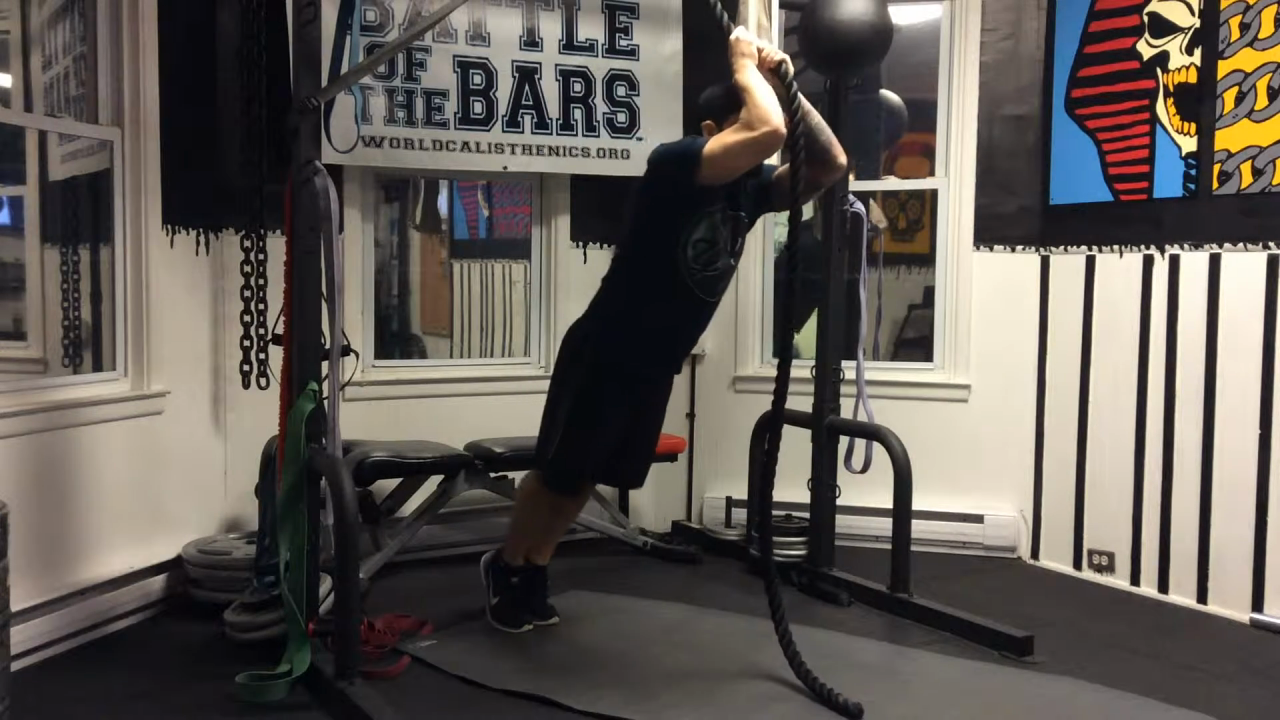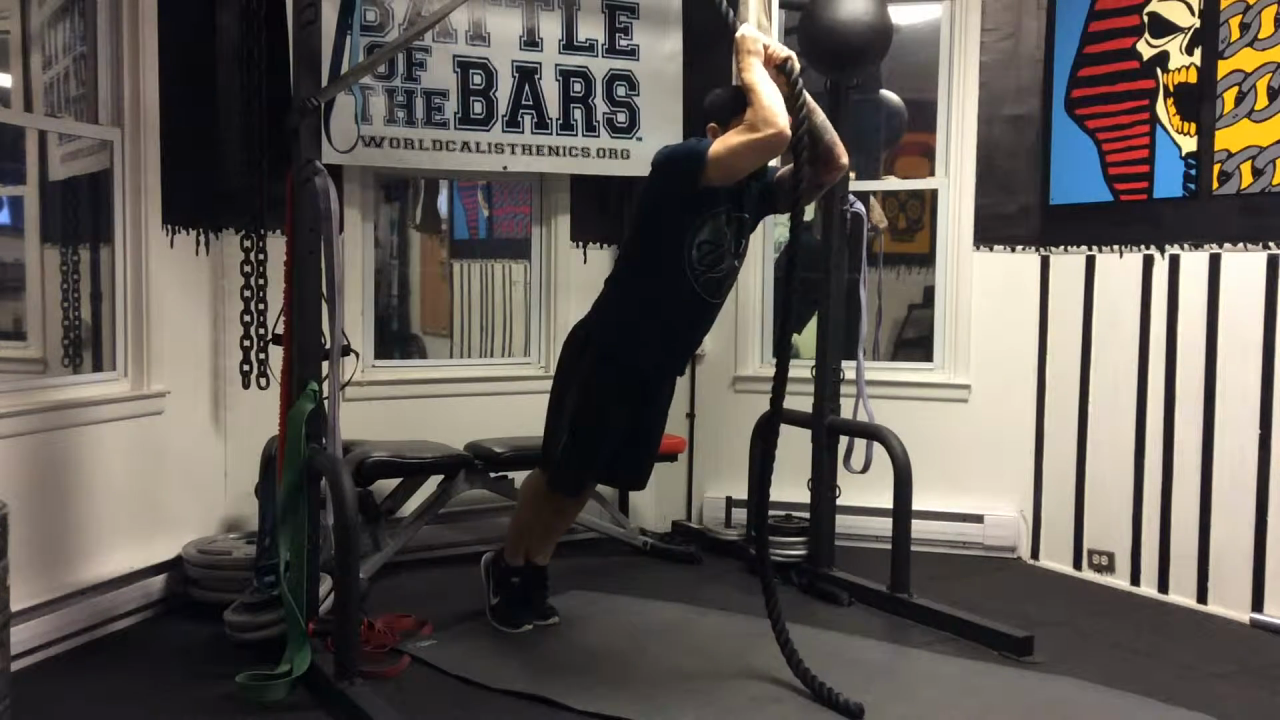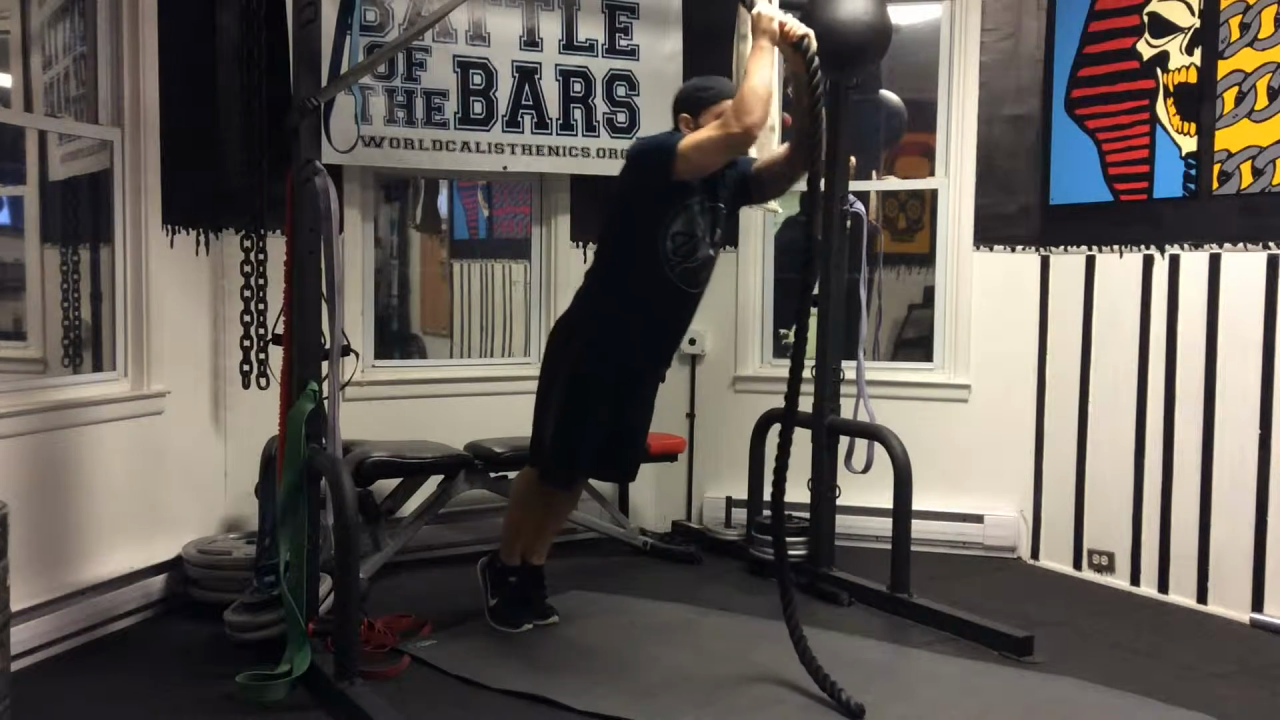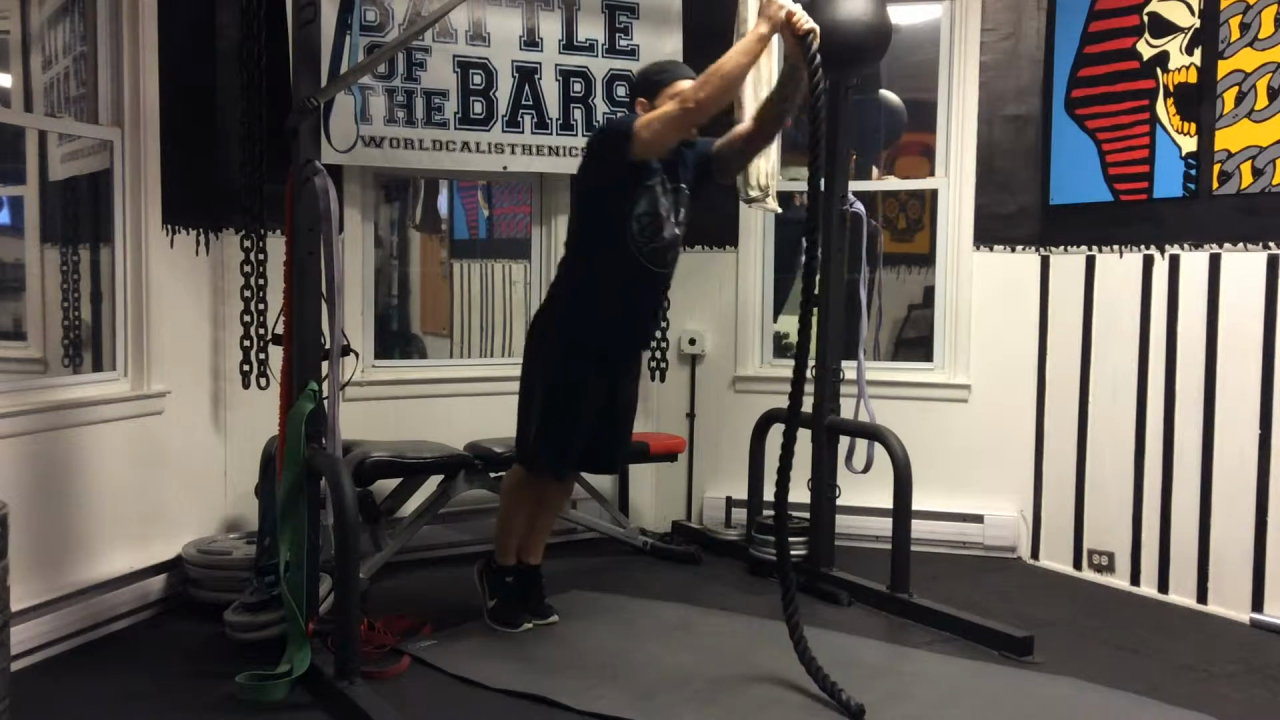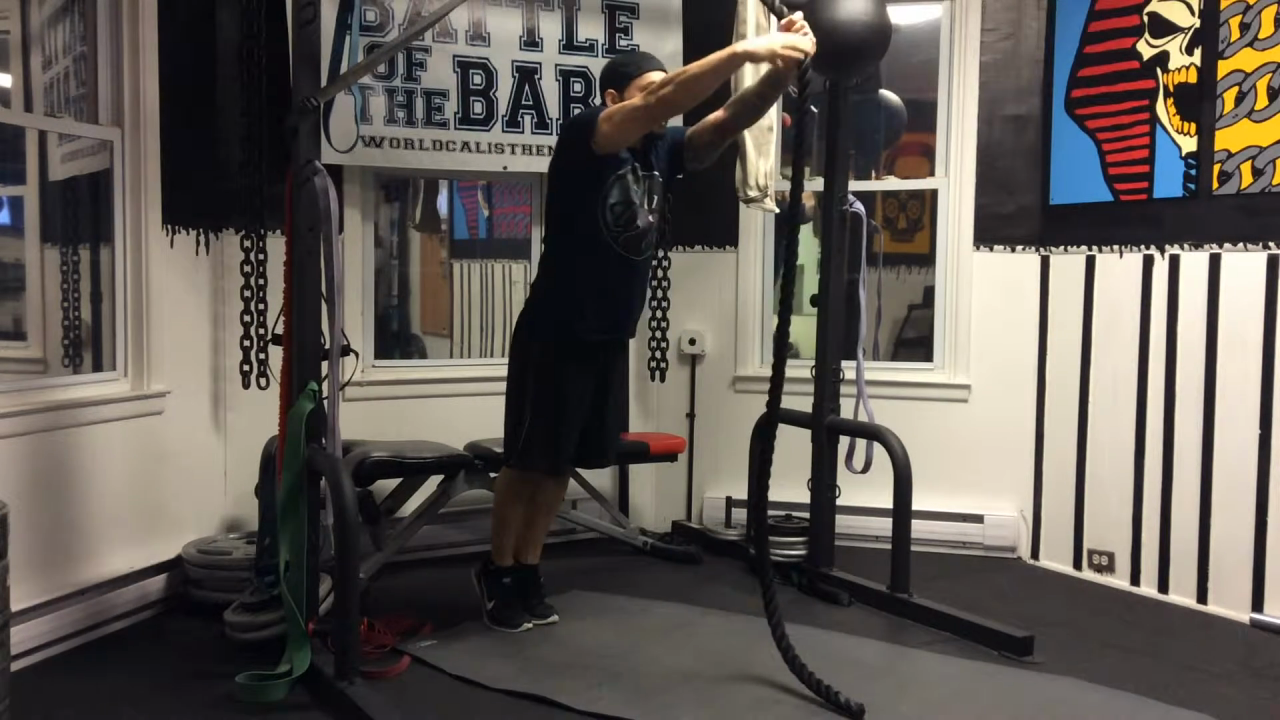
dt=0.3s
person 1, frame 1
left shoulder: (752, 188)
right shoulder: (674, 164)
left elbow: (830, 163)
right elbow: (769, 132)
left wrist: (781, 83)
right wrist: (744, 66)
left hip: (657, 366)
right hip: (603, 355)
left knee: (586, 478)
right knee: (558, 473)
left ankle: (533, 572)
right ankle: (507, 569)
person 1, frame 2
left shoulder: (756, 188)
right shoulder: (678, 166)
left elbow: (832, 164)
right elbow: (774, 134)
left wrist: (787, 81)
right wrist: (750, 65)
left hip: (660, 368)
right hip: (606, 355)
left knee: (589, 479)
right knee: (563, 473)
left ankle: (533, 572)
right ankle: (507, 567)
person 1, frame 3
left shoulder: (728, 180)
right shoulder: (652, 158)
left elbow: (803, 157)
right elbow: (741, 128)
left wrist: (801, 70)
left hip: (645, 360)
right hip: (590, 349)
left knee: (580, 473)
right knee: (552, 467)
left ankle: (531, 572)
right ankle: (503, 570)
person 1, frame 4
left shoulder: (690, 161)
right shoulder: (614, 143)
left elbow: (760, 130)
right elbow: (701, 103)
left wrist: (795, 62)
left hip: (623, 346)
right hip: (569, 339)
left knee: (569, 466)
right knee: (539, 462)
left ankle: (529, 572)
right ankle: (500, 572)
person 1, frame 5
left shoulder: (661, 149)
right shoulder: (583, 136)
left elbow: (729, 121)
right elbow: (664, 102)
left wrist: (780, 69)
right wrist: (752, 48)
left hip: (610, 337)
right hip: (555, 336)
left knee: (562, 462)
right knee: (529, 460)
left ankle: (527, 571)
right ankle: (497, 574)
